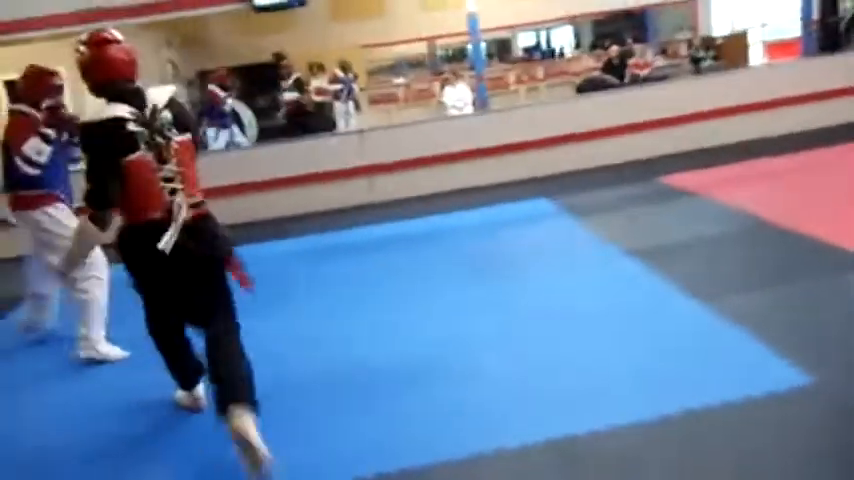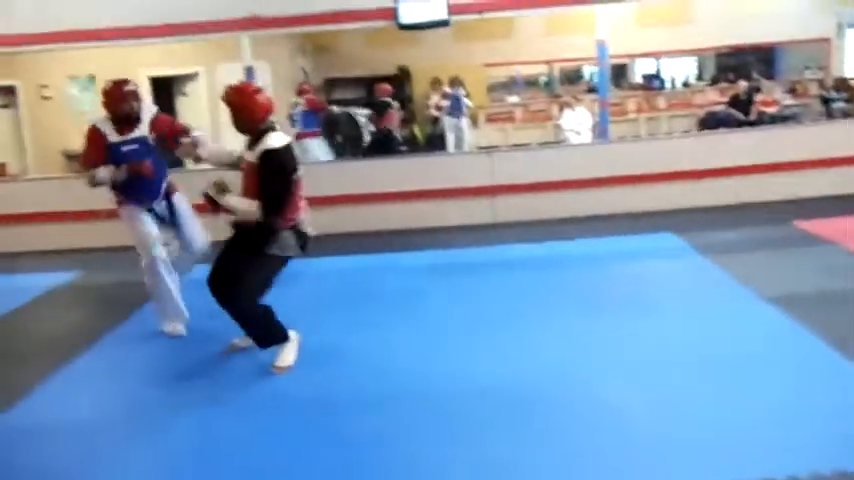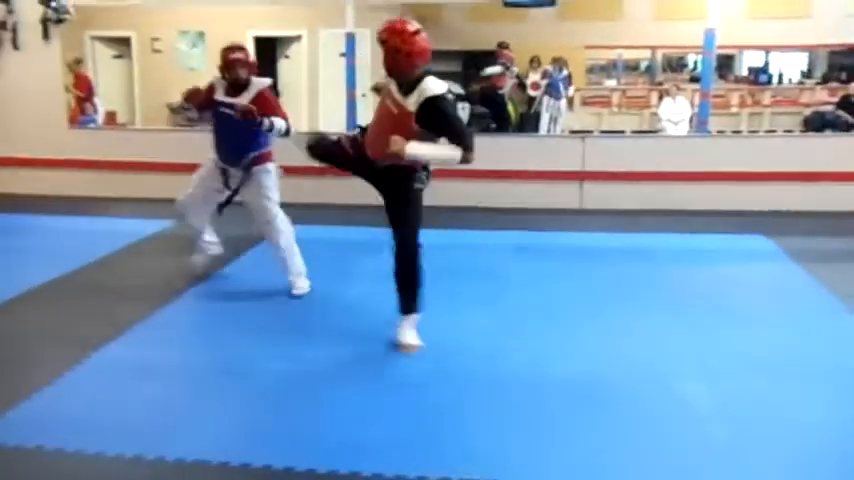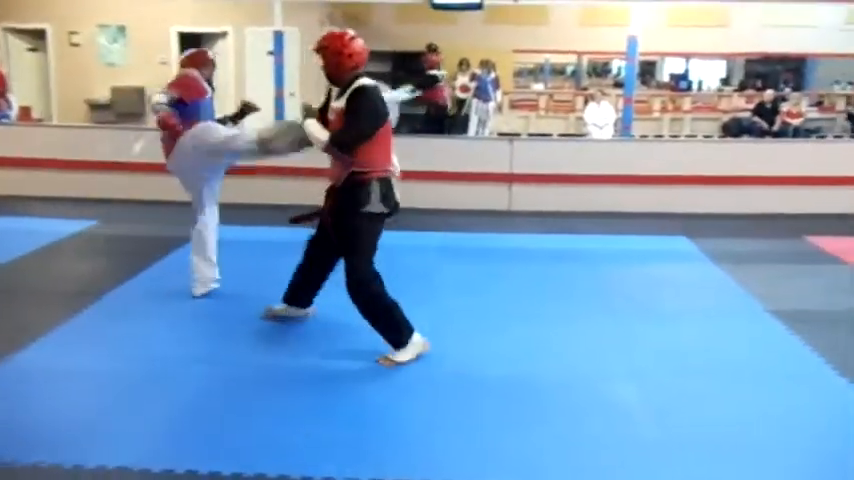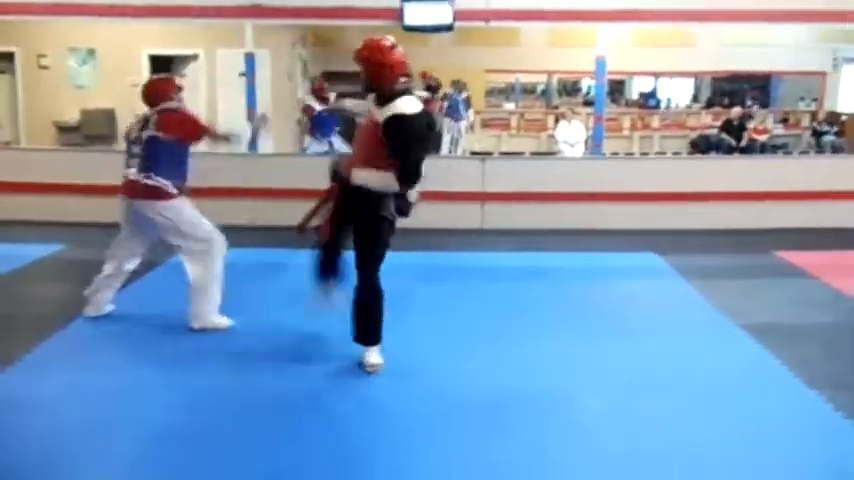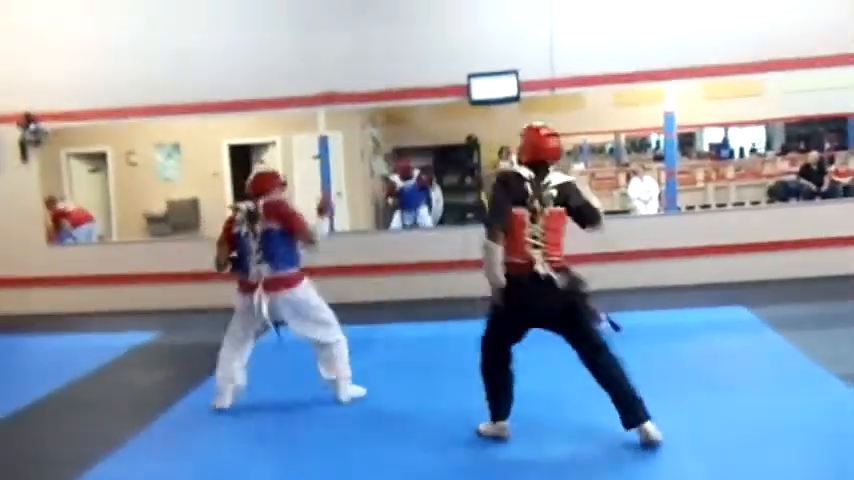
dt=0.7s
person 1, frame 1
left shoulder: (101, 130)
right shoulder: (170, 104)
left elbow: (100, 209)
left wrist: (72, 260)
left hip: (146, 242)
right hip: (197, 231)
left knee: (162, 318)
right knee: (221, 324)
left ankle: (191, 389)
right ankle: (240, 412)
person 1, frame 2
left shoulder: (276, 152)
right shoulder: (258, 140)
left elbow: (271, 210)
left wrist: (224, 199)
left hip: (276, 236)
right hip: (254, 229)
left knee: (243, 300)
right knee: (220, 281)
left ankle: (284, 339)
right ankle: (254, 334)
person 1, frame 3
left shoulder: (434, 99)
right shoulder: (398, 78)
left elbow: (464, 151)
left wrist: (410, 150)
right wrist: (382, 89)
left hip: (403, 175)
right hip: (367, 152)
left knee: (407, 247)
right knee: (319, 148)
left ankle: (408, 321)
person 1, frame 4
left shoulder: (365, 96)
right shoulder: (341, 93)
left elbow: (337, 146)
right elbow: (323, 129)
left wrist: (308, 125)
left hip: (367, 195)
right hip: (345, 189)
left knee: (359, 275)
right knee: (320, 250)
left ankle: (408, 341)
right ankle: (297, 303)
person 1, frame 5
left shoulder: (407, 120)
right shoulder: (385, 96)
left elbow: (405, 181)
left wrist: (352, 175)
left hip: (379, 202)
right hip: (355, 185)
left knee: (367, 273)
right knee: (331, 235)
left ankle: (371, 346)
right ankle: (328, 282)
person 1, frame 6
left shoulder: (510, 180)
right shoulder: (567, 186)
left elbow: (493, 233)
right elbow: (594, 220)
left wrist: (496, 280)
left hip: (518, 287)
right hip: (560, 287)
left knee: (494, 349)
right knee: (599, 356)
left ankle: (499, 422)
right ankle: (642, 425)
person 2, frame 1
left shoulder: (43, 120)
left elbow: (72, 157)
right elbow: (28, 164)
left wrist: (70, 132)
right wrist: (48, 130)
left hip: (46, 205)
right hip: (42, 208)
left knee: (46, 264)
right knee: (91, 265)
left ankle: (35, 320)
right ankle: (92, 343)
person 2, frame 2
left shoulder: (154, 120)
right shoulder: (100, 133)
left elbow: (185, 133)
right elbow: (93, 176)
left wrist: (188, 144)
right wrist: (128, 171)
left hip: (164, 194)
right hip: (134, 205)
left knee: (197, 246)
right knee: (155, 256)
right ankle: (174, 316)
person 2, frame 3
left shoulder: (261, 93)
right shoulder: (215, 89)
left elbow: (285, 127)
right elbow: (197, 108)
left wrist: (258, 120)
right wrist: (192, 100)
left hip: (257, 167)
right hip: (223, 165)
left knee: (272, 219)
right knee: (189, 204)
left ankle: (298, 276)
right ankle: (208, 245)
person 2, frame 4
left shoulder: (199, 90)
right shoulder: (187, 78)
left elbow: (210, 126)
right elbow: (159, 98)
left wrist: (237, 116)
right wrist: (164, 116)
left hip: (180, 157)
right hip: (188, 141)
left knee: (206, 219)
right knee: (241, 140)
left ankle: (202, 282)
person 2, frame 5
left shoulder: (142, 122)
right shoulder: (176, 117)
right elbow: (217, 136)
left hip: (134, 197)
right hip: (161, 201)
left knee: (125, 251)
right knee: (210, 246)
left ankle: (95, 304)
right ankle: (204, 315)
person 2, frame 6
left shoulder: (235, 218)
right shoulder: (278, 207)
left elbow: (221, 262)
right elbow: (311, 238)
right wrist: (324, 215)
left hip: (253, 293)
right hip: (290, 287)
left knee: (235, 341)
right knee: (329, 332)
left ankle: (224, 395)
right ankle: (344, 387)
